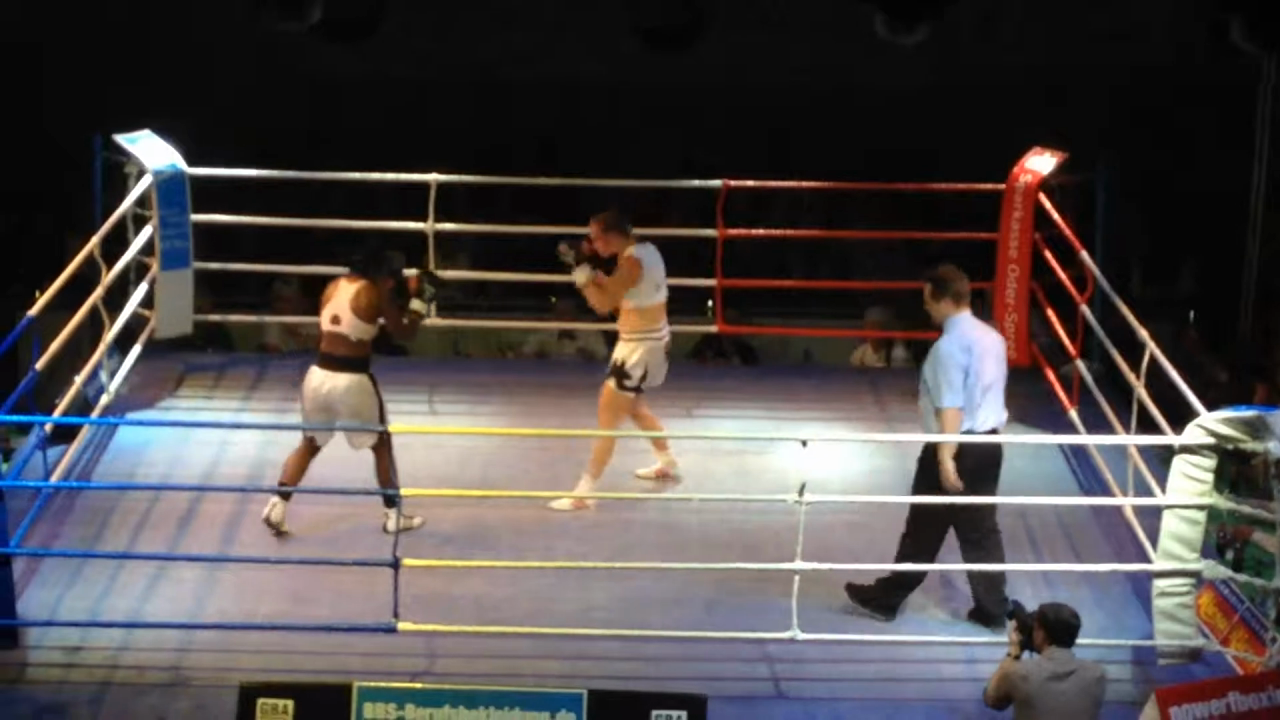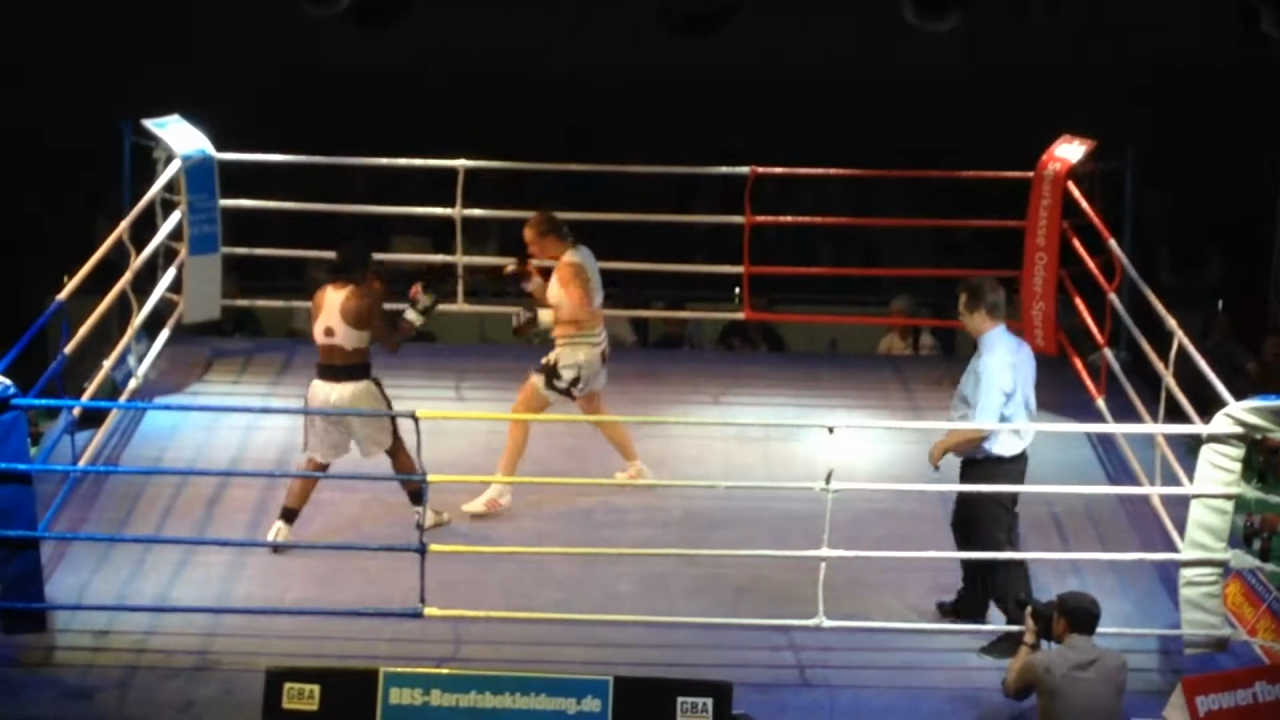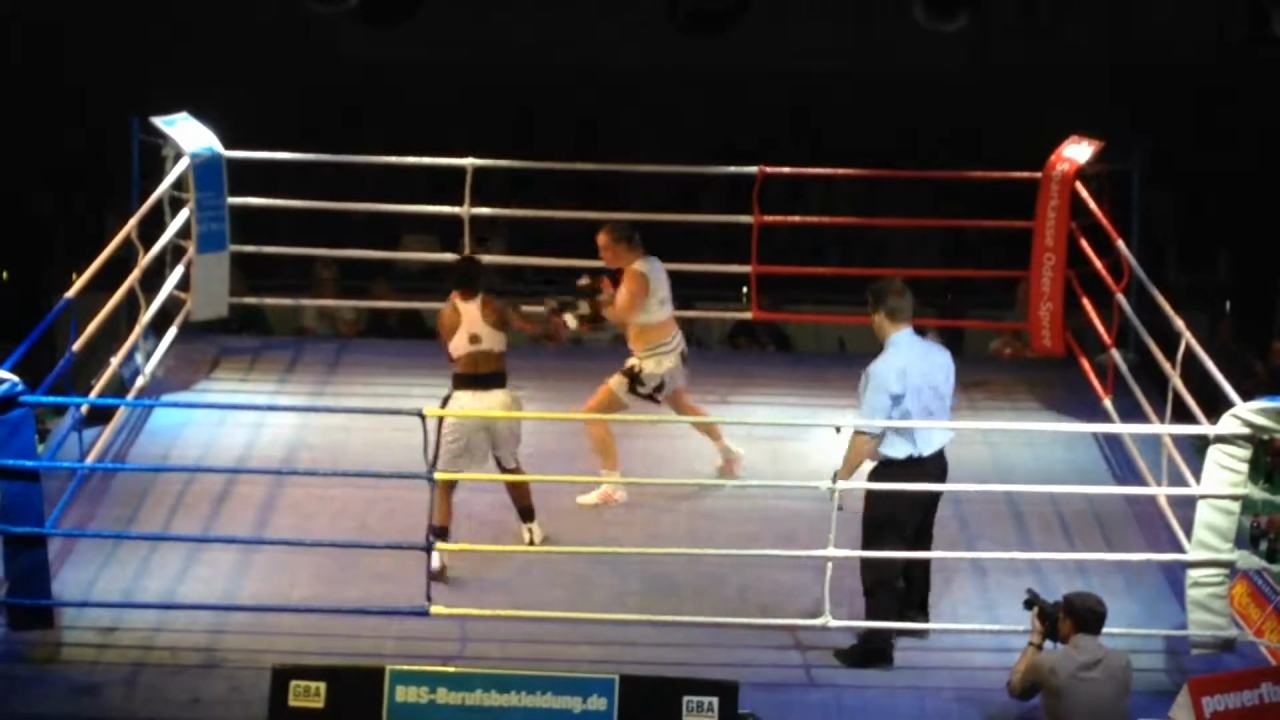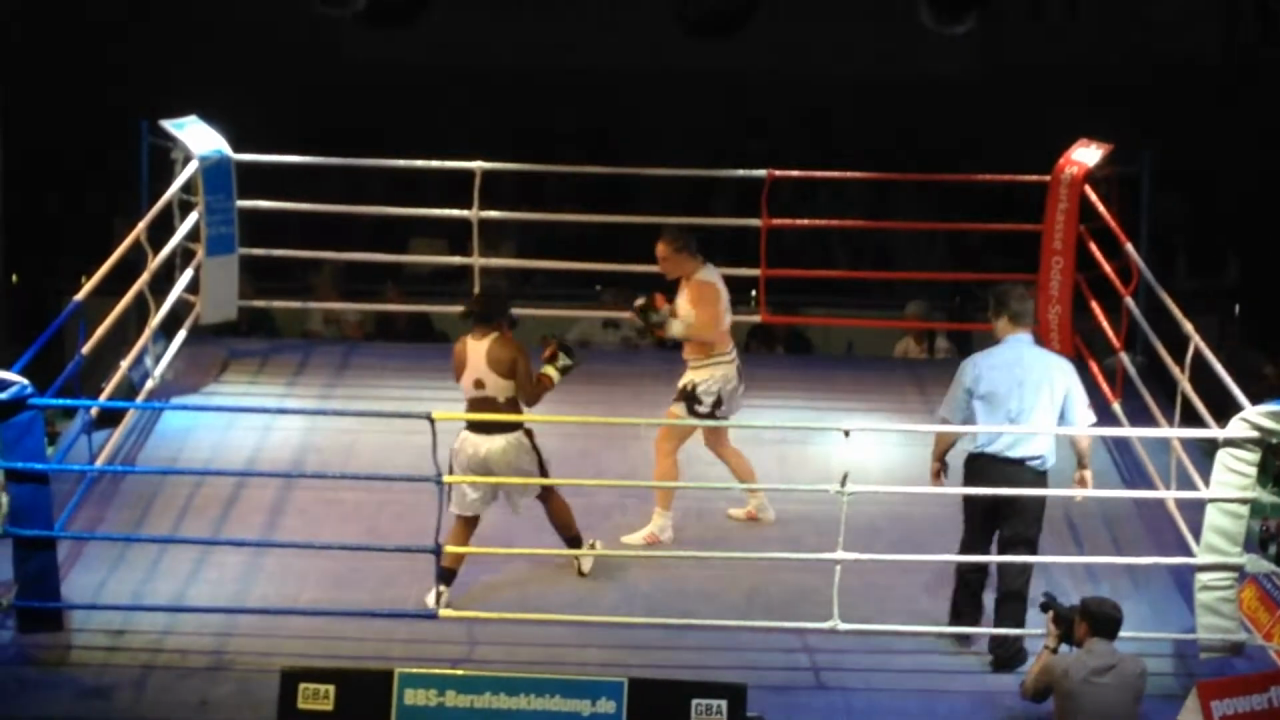
dt=1s
person 1, frame 1
left shoulder: (950, 345)
right shoulder: (993, 338)
left elbow: (951, 408)
left wrist: (945, 457)
left hip: (957, 447)
right hip: (989, 443)
left knee: (924, 527)
right knee: (982, 529)
left ankle: (888, 598)
right ankle: (992, 607)
person 1, frame 2
left shoulder: (991, 362)
right shoulder: (1018, 348)
left elbow: (979, 428)
left wrist: (943, 445)
left hip: (992, 466)
right hip: (1007, 457)
left knee: (999, 546)
right knee: (967, 530)
left ankle: (1022, 630)
right ankle: (971, 602)
person 1, frame 3
left shoulder: (884, 367)
right shoulder: (939, 354)
left elbow: (866, 433)
left wrist: (843, 477)
left hip: (900, 471)
right hip: (935, 462)
left knee: (882, 556)
right knee: (918, 544)
left ankle: (876, 644)
right ankle: (913, 612)
person 1, frame 4
left shoulder: (976, 364)
right shoulder: (1059, 367)
left elbow: (951, 423)
right elbow: (1080, 430)
left wrist: (938, 458)
right wrist: (1084, 466)
left hip: (982, 469)
right hip: (1029, 476)
left knee: (974, 548)
right knee: (1017, 561)
left ankle: (964, 623)
right ankle: (1006, 648)
person 2, frame 1
left shoulder: (334, 286)
right shoulder: (376, 293)
right elbow: (406, 332)
right wrist: (420, 298)
left hip: (319, 375)
right hip: (353, 380)
left knee: (309, 444)
right knee: (381, 446)
left ankle: (278, 505)
right ankle: (393, 515)
person 2, frame 2
left shoulder: (320, 296)
right shoulder: (365, 298)
right elbow: (392, 344)
right wrist: (418, 310)
left hip: (322, 386)
right hip: (357, 387)
left knee: (316, 463)
right knee: (395, 448)
left ankle: (281, 527)
right ankle: (423, 513)
person 2, frame 3
left shoulder: (446, 314)
right shoulder: (497, 306)
right elbow: (533, 329)
left hip: (463, 402)
right hip: (499, 399)
left knee: (444, 481)
right knee: (509, 465)
left ankle: (437, 552)
right ankle: (530, 528)
person 2, frame 4
left shoulder: (460, 347)
right shoulder: (511, 347)
right elbow: (529, 398)
right wrist: (553, 368)
left hip: (472, 440)
right hip: (509, 440)
left knee: (464, 521)
right knee: (548, 493)
left ankle: (440, 590)
right ankle: (581, 555)
person 3, frame 1
left shoulder: (630, 261)
right shoulder: (641, 249)
left elbow: (603, 306)
left wrist: (581, 270)
right wrist: (593, 272)
left hip: (641, 346)
right hip: (653, 339)
left knee: (606, 416)
right knee: (632, 407)
left ankle: (585, 492)
right ankle: (667, 462)
person 3, frame 2
left shoulder: (569, 266)
right shoulder: (580, 253)
left elbow: (582, 312)
left wrist: (540, 317)
right wrist: (530, 280)
left hip: (575, 352)
right hip: (593, 347)
left knee: (519, 415)
right knee: (594, 410)
left ankle: (499, 493)
right ankle: (636, 468)
person 3, frame 3
left shoulder: (636, 274)
right shoulder: (647, 263)
left elbow: (625, 315)
right elbow: (632, 301)
right wrist: (605, 293)
left hip: (654, 363)
right hip: (673, 350)
left knee: (592, 414)
right knee: (681, 404)
left ankle: (611, 487)
right ankle: (727, 454)
person 3, frame 4
left shoulder: (703, 285)
right shoulder: (691, 279)
left elbow: (709, 333)
right elbow: (682, 318)
left wrist: (668, 327)
right wrist: (659, 310)
left hip: (709, 375)
right hip: (722, 369)
left knee: (665, 445)
right knee: (717, 443)
left ankle: (660, 526)
right ankle: (759, 505)
